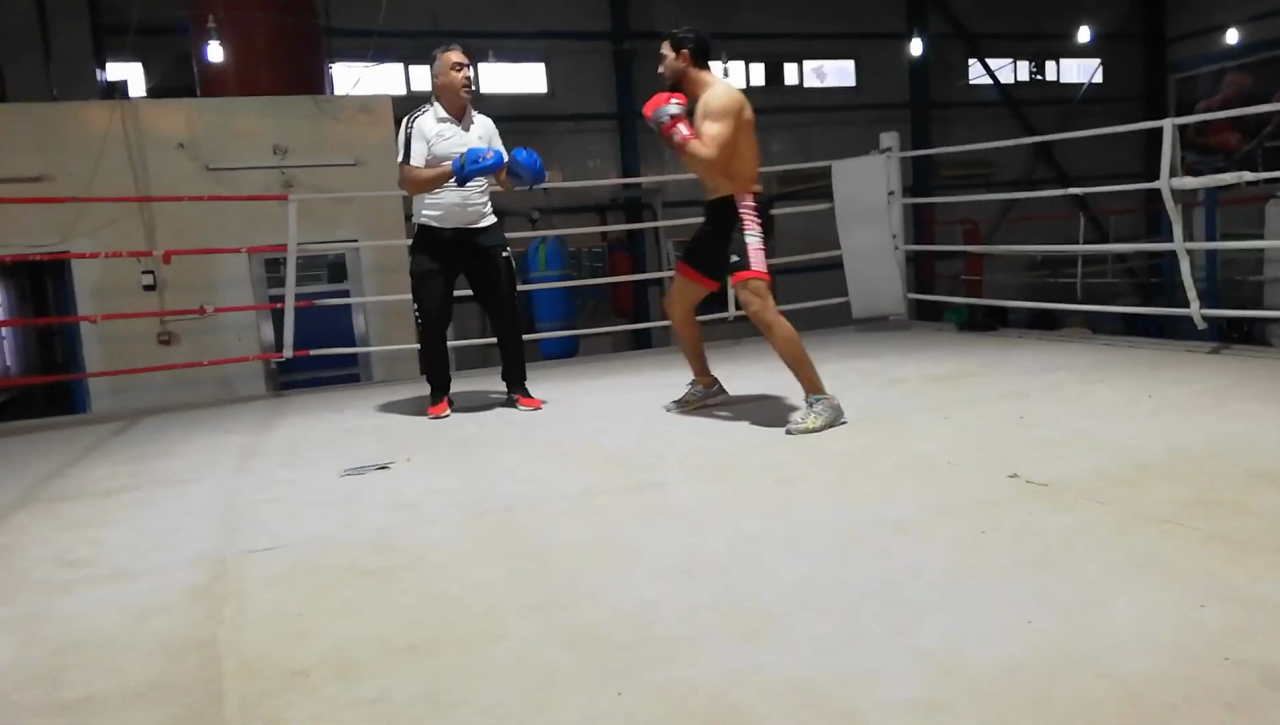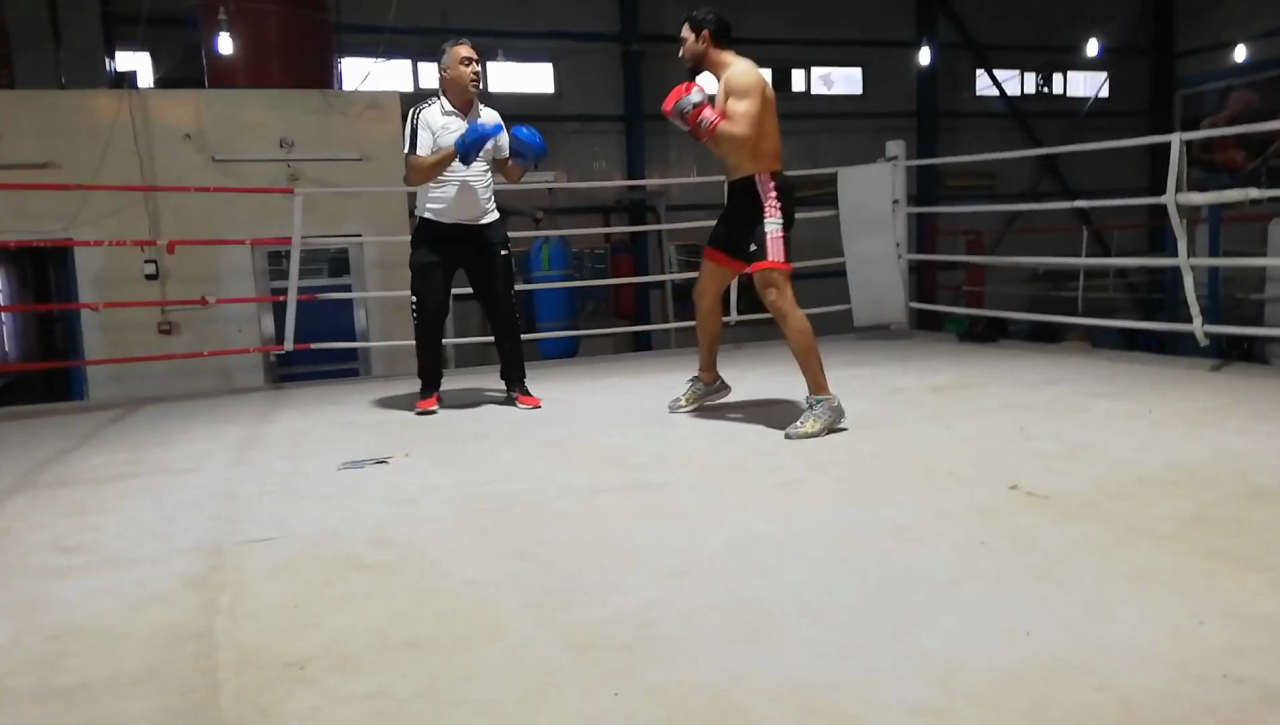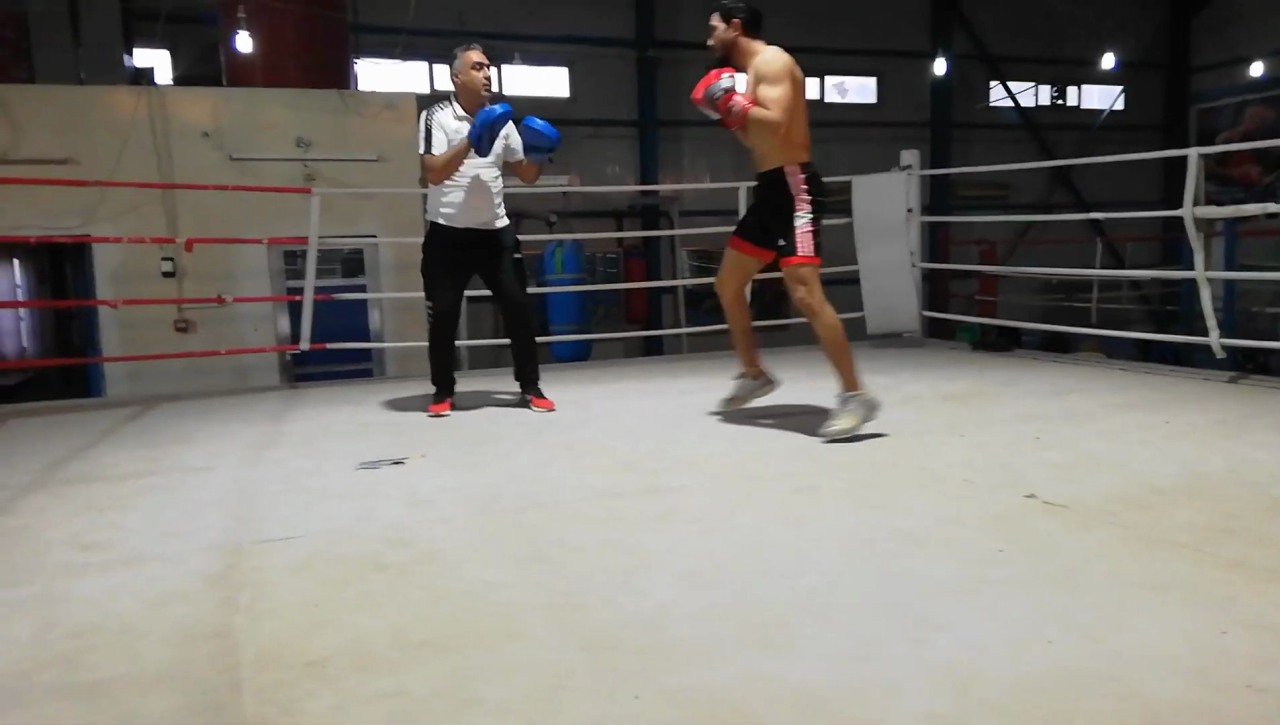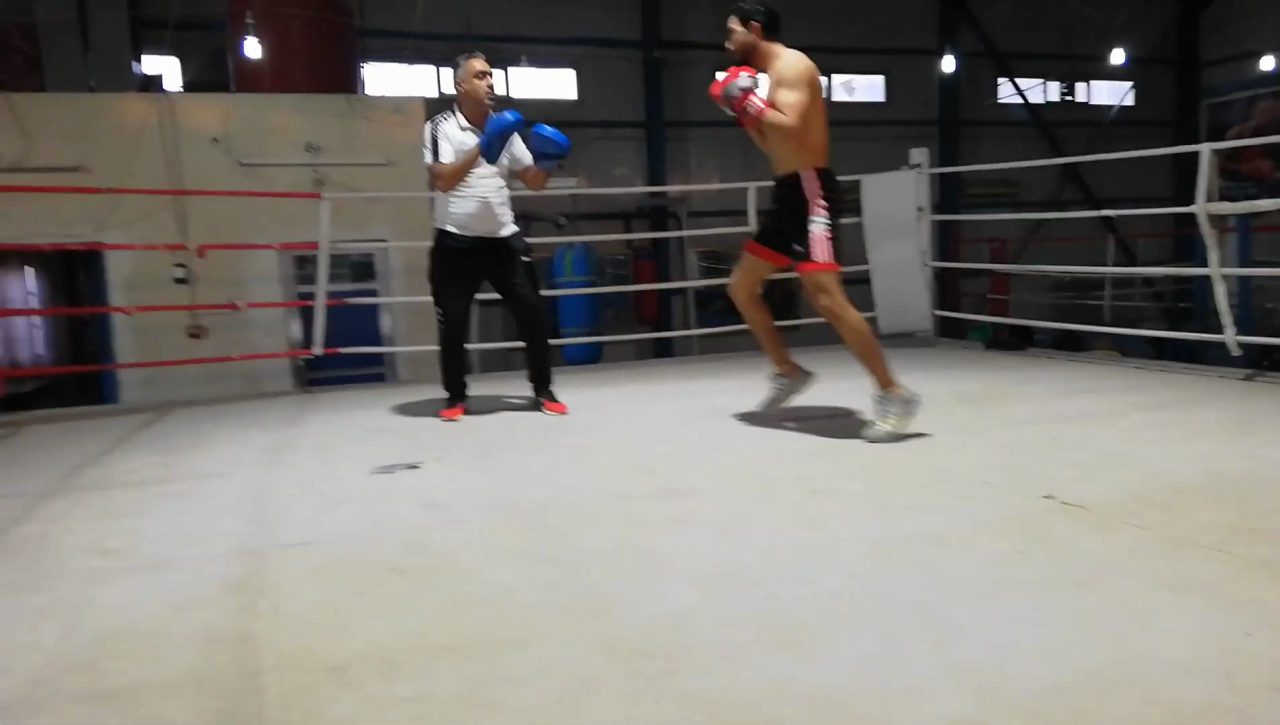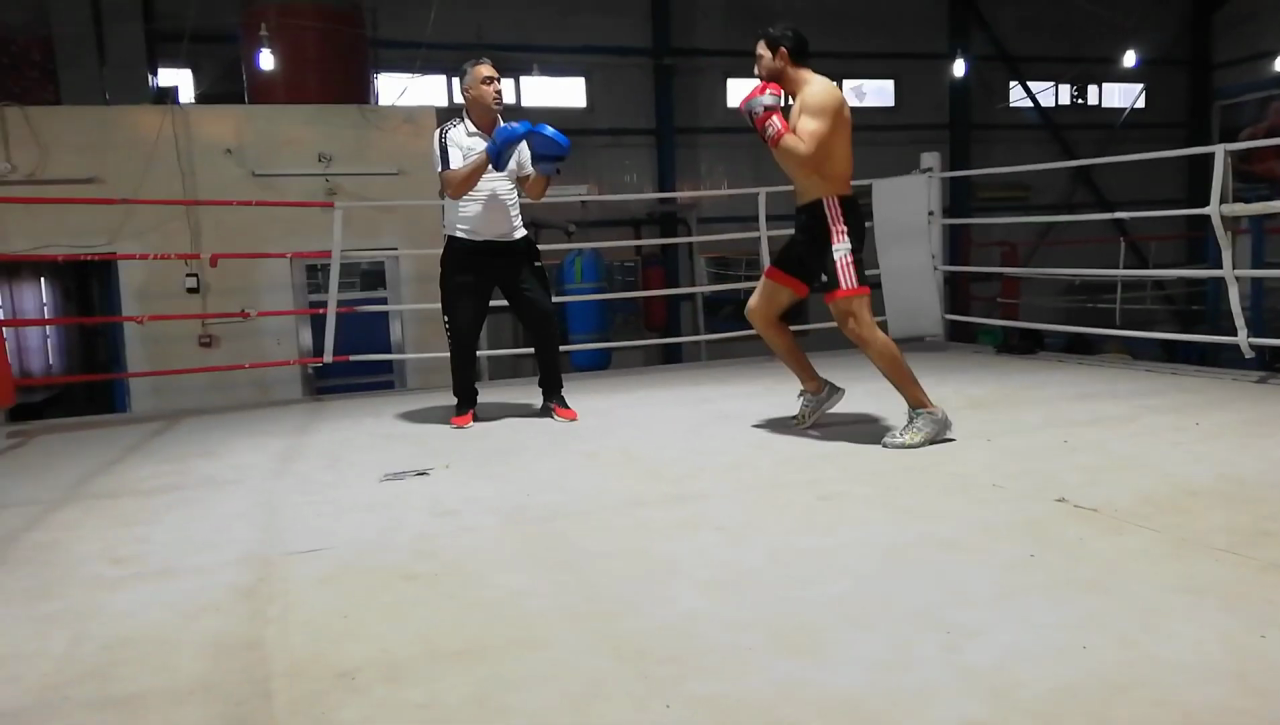
dt=0.1s
person 1, frame 1
left shoulder: (721, 96)
right shoulder: (703, 102)
left elbow: (710, 159)
left wrist: (675, 126)
right wrist: (672, 131)
left hip: (742, 211)
right hip: (718, 215)
left knee: (758, 306)
right knee: (676, 305)
left ankle: (820, 399)
right ankle: (706, 384)
person 1, frame 2
left shoulder: (742, 73)
right shoulder: (726, 81)
left elbow: (743, 138)
left wrist: (700, 113)
right wrist: (695, 125)
left hip: (764, 193)
right hip: (741, 197)
left knee: (776, 296)
right knee: (706, 294)
left ankle: (823, 401)
right ankle: (708, 381)
person 1, frame 3
left shoulder: (772, 61)
right shoulder: (755, 70)
left elbow: (776, 124)
left wrist: (731, 100)
right wrist: (726, 114)
left hip: (793, 186)
right hip: (769, 189)
left knee: (805, 292)
right knee: (727, 285)
left ankle: (855, 396)
right ankle: (753, 375)
person 1, frame 4
left shoulder: (791, 65)
right shoulder: (776, 74)
left elbow: (788, 128)
left wrist: (747, 99)
right wrist: (743, 110)
left hip: (808, 191)
right hip: (788, 195)
left knee: (826, 299)
right knee: (740, 289)
left ankle: (896, 395)
right ankle: (789, 372)
person 1, frame 5
left shoulder: (819, 92)
right shoulder: (803, 99)
left elbow: (805, 157)
left wrist: (770, 119)
right wrist: (769, 130)
left hip: (833, 218)
right hip: (810, 221)
left knee: (855, 323)
right knee: (758, 312)
left ankle: (926, 412)
right ankle: (816, 389)
person 2, frame 1
left shoulder: (484, 124)
right shoulder: (418, 123)
left elbow: (502, 176)
right elbow: (409, 182)
left wrist: (520, 174)
right wrist: (455, 168)
left hip: (483, 234)
right hip: (434, 238)
left knee: (506, 311)
right knee: (432, 318)
left ankle: (516, 387)
right ankle: (440, 393)
person 2, frame 2
left shoulder: (490, 118)
right shoulder: (424, 114)
left elbow: (510, 173)
right elbow: (416, 173)
left wrist: (524, 158)
right wrist: (457, 148)
left hip: (484, 228)
right hip: (435, 231)
left knee: (503, 307)
right knee: (428, 312)
left ankle: (515, 385)
right ankle: (430, 388)
person 2, frame 3
left shoulder: (501, 119)
right shoulder: (436, 117)
left elbow: (525, 175)
right elbow: (433, 173)
left wrist: (538, 155)
right wrist: (471, 139)
left hip: (495, 233)
right hip: (448, 236)
left knee: (519, 309)
right knee: (442, 317)
left ankle: (530, 387)
right ankle: (443, 392)
person 2, frame 4
left shoulder: (506, 127)
right shoulder: (440, 127)
left elbow: (533, 183)
right elbow: (443, 181)
left wrist: (546, 162)
right wrist: (482, 147)
left hip: (504, 241)
right hip: (455, 244)
left knee: (533, 312)
right knee: (452, 324)
left ankle: (543, 391)
right ankle: (455, 396)
person 2, frame 5
left shoulder: (513, 135)
right shoulder: (449, 134)
left elbow: (533, 191)
right elbow: (453, 188)
left wrist: (547, 166)
right wrist: (489, 154)
left hip: (514, 245)
right hip: (466, 249)
left knee: (543, 318)
right knee: (463, 332)
left ankle: (553, 397)
right ankle: (465, 403)
